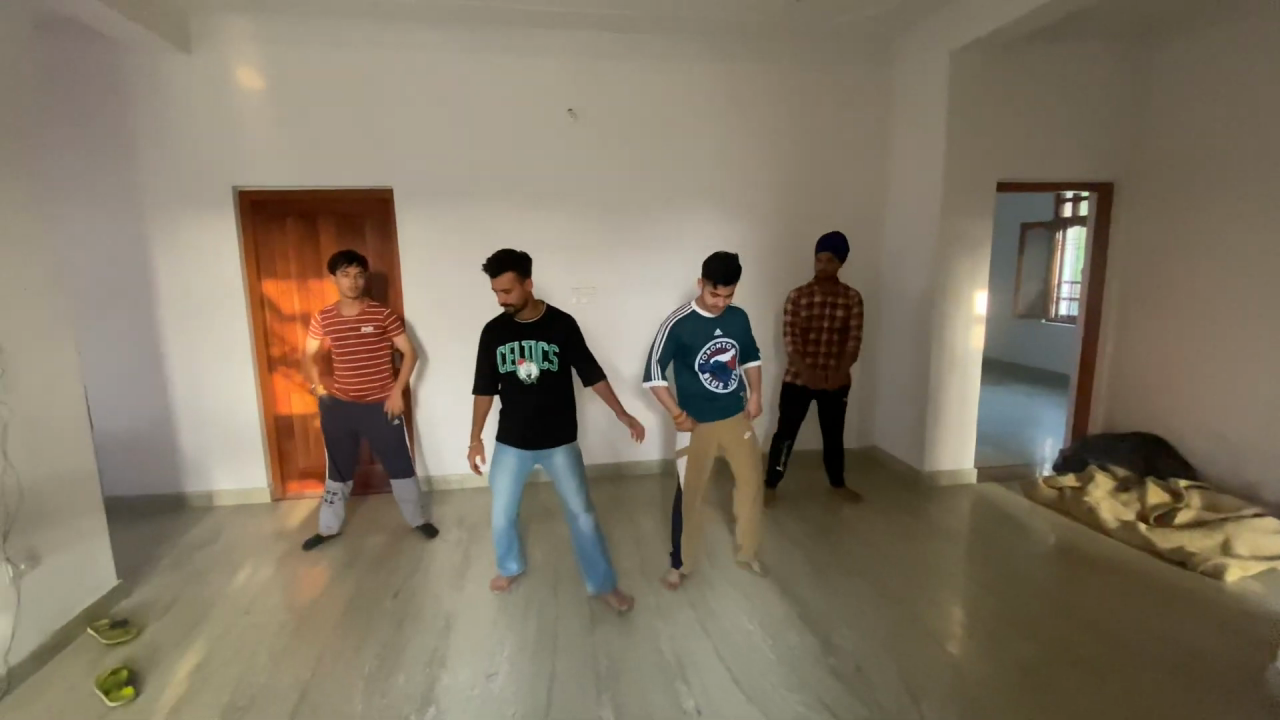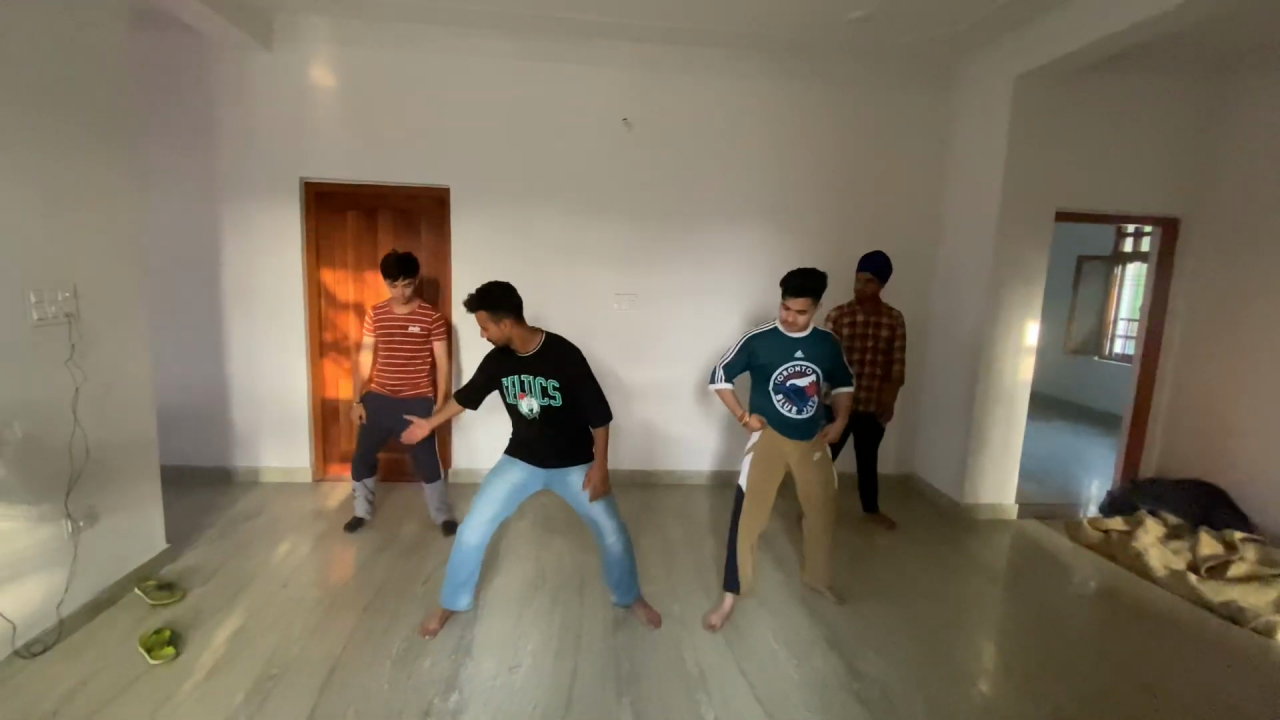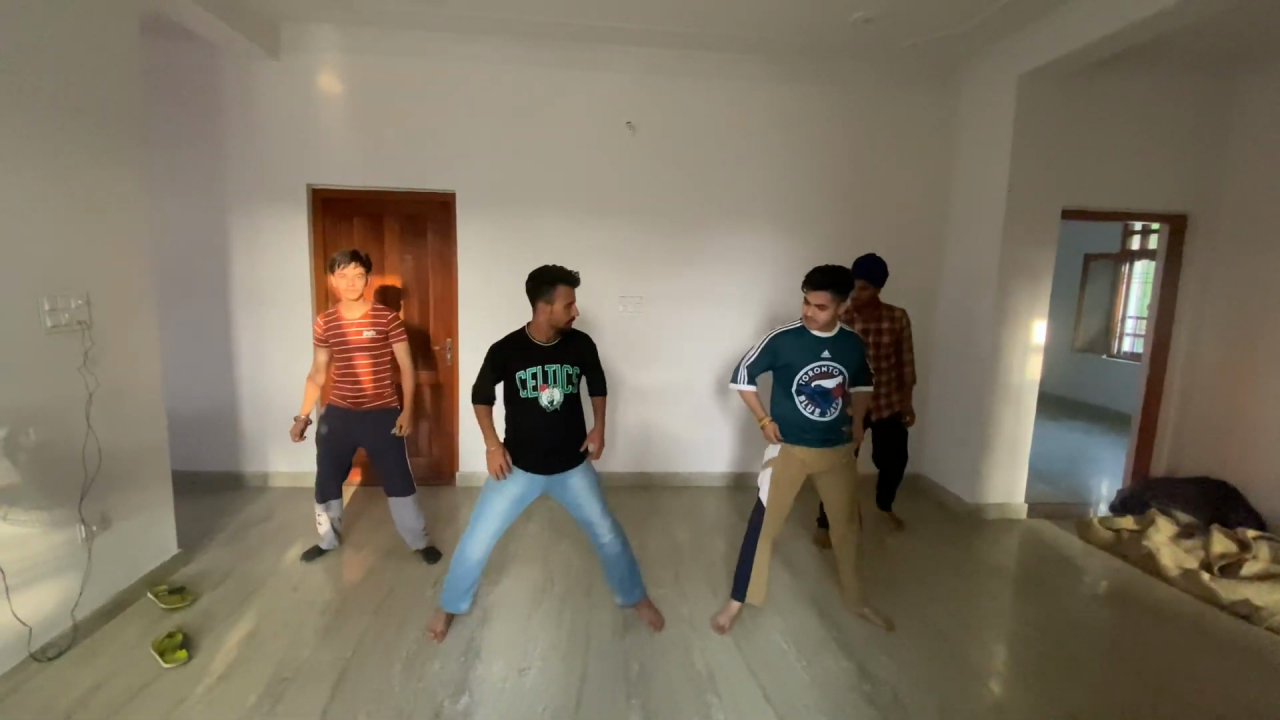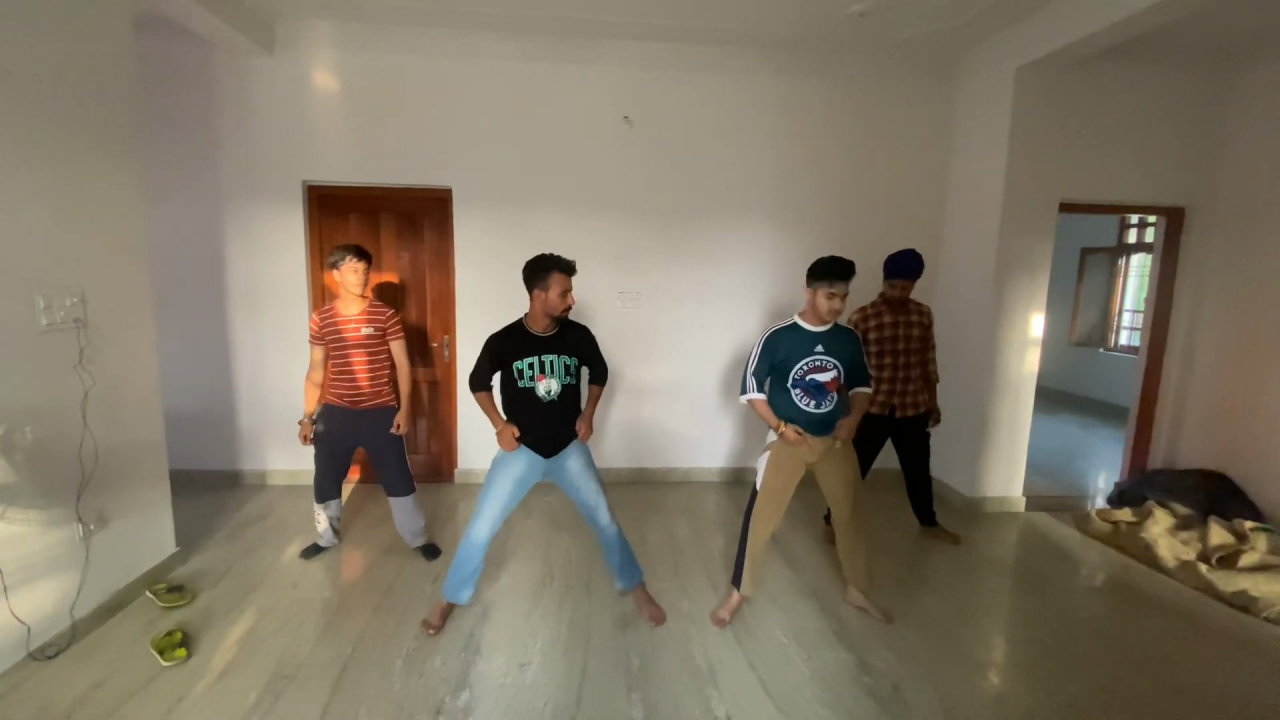
dt=1s
person 1, frame 1
left shoulder: (562, 325)
right shoulder: (493, 331)
left elbow: (591, 374)
right elbow: (484, 389)
left wrist: (622, 414)
right wrist: (475, 437)
left hip: (559, 441)
right hip: (511, 441)
left knee: (581, 513)
right knee: (501, 515)
left ankle: (604, 585)
right ankle: (510, 567)
person 1, frame 2
left shoulder: (564, 355)
right shoulder: (497, 360)
left elbow: (598, 414)
right elbow: (468, 395)
left wrist: (600, 466)
right wrist: (430, 424)
left hip: (572, 463)
right hip: (521, 460)
left knee: (611, 531)
right knee: (473, 529)
left ankle: (630, 598)
right ankle: (451, 604)
person 1, frame 3
left shoulder: (580, 345)
right shoulder: (505, 351)
left elbow: (597, 384)
right elbow: (481, 397)
left wrist: (599, 428)
right wrist: (492, 445)
left hip: (572, 464)
right hip: (518, 465)
left knee: (607, 534)
right knee: (477, 539)
left ankle: (635, 598)
right ankle: (451, 607)
person 1, frame 4
left shoulder: (579, 336)
right shoulder: (503, 341)
left elbow: (599, 372)
right elbow: (478, 382)
left wrist: (588, 414)
right wrist: (499, 424)
left hip: (569, 448)
right hip: (521, 449)
left knee: (603, 520)
right knee: (482, 527)
left ankle: (635, 588)
right ankle: (449, 600)
person 2, frame 1
left shoulder: (739, 318)
right shoulder: (677, 324)
left elbow: (751, 357)
right elbow: (654, 373)
left wrist: (755, 395)
right wrist: (677, 414)
left hip: (738, 417)
right hip: (697, 423)
left knee: (751, 482)
right knee: (690, 493)
left ankle: (747, 552)
right ankle: (680, 562)
person 2, frame 2
left shoulder: (827, 343)
right shoulder: (757, 340)
left elbow: (843, 384)
right elbow: (720, 377)
left wrist: (840, 420)
right wrist: (743, 416)
left hip: (813, 440)
right hip: (769, 437)
left knee: (821, 512)
right knee: (748, 513)
left ankle: (817, 578)
right ankle: (730, 597)
person 2, frame 3
left shoulder: (853, 344)
right shoulder: (782, 339)
left elbow: (863, 383)
right elbow: (742, 376)
left wrist: (858, 419)
right wrist: (765, 420)
left hip: (837, 449)
right hip: (788, 448)
left knee: (848, 523)
right knee: (764, 522)
left ankle: (856, 599)
right ankle: (737, 601)
person 2, frame 4
left shoulder: (848, 339)
right shoulder: (776, 337)
left elbow: (862, 384)
right elbow: (750, 387)
left wrist: (853, 418)
right wrist: (780, 426)
left hip: (835, 441)
right hip: (788, 441)
left knee: (849, 515)
right knee: (760, 516)
left ankle: (856, 590)
right ankle: (737, 593)
person 3, frame 1
left shoulder: (383, 314)
right shoulder: (323, 318)
left elbow: (410, 353)
right elbow: (308, 355)
left wrist: (397, 392)
right wrist: (317, 388)
left hip: (381, 405)
right hip: (341, 406)
left knee: (400, 466)
right knee: (338, 470)
left ankle: (417, 519)
right ankle: (328, 528)
person 3, frame 2
left shoulder: (431, 317)
right shoulder: (375, 314)
left elbow: (442, 362)
right elbow: (364, 357)
left wrist: (440, 403)
right wrist: (357, 399)
left hip: (417, 403)
right hip: (378, 400)
left knee: (427, 465)
right knee: (361, 461)
left ankle: (443, 516)
right ankle: (363, 512)
person 3, frame 3
left shoulder: (387, 318)
right shoulder: (324, 322)
left elbow: (406, 366)
right elbow: (318, 373)
left wrist: (407, 410)
right wrist: (303, 416)
left hip: (383, 414)
right hip: (338, 414)
left knee: (399, 481)
right knee: (327, 481)
left ankle: (420, 541)
right ankle: (328, 539)
person 3, frame 4
left shoulder: (385, 315)
right shoulder: (321, 319)
left elbow: (402, 364)
right elbow: (316, 371)
left wrist: (404, 408)
right wrist: (307, 417)
left hip: (380, 413)
right hip: (336, 413)
left knee: (398, 480)
right knee: (325, 480)
left ankle: (418, 538)
right ankle: (327, 537)
person 4, frame 1
left shoulder: (852, 298)
right shoulder: (797, 296)
left elbow: (854, 341)
right elbow: (791, 340)
left wrist: (840, 372)
right wrist: (806, 371)
left hip: (835, 380)
right hip: (797, 378)
left knee: (833, 434)
right knee: (785, 432)
left ankle: (838, 483)
right ankle: (770, 485)
person 4, frame 2
left shoulder: (894, 319)
right shoulder: (838, 315)
left elbow: (897, 364)
left wrist: (889, 400)
left hip: (873, 403)
left knee: (868, 458)
left ankle: (871, 509)
person 4, frame 3
left shoulder: (898, 318)
left elbow: (906, 362)
left wrist: (908, 402)
left hip: (889, 405)
left knee: (895, 462)
left ankle: (885, 505)
right ankle: (825, 524)
person 4, frame 4
left shoulder: (923, 314)
right shoulder: (862, 317)
left elbow: (928, 361)
left wrist: (933, 401)
left hip: (913, 407)
right hip: (872, 407)
left knee: (918, 467)
right knee: (854, 467)
left ankle: (929, 522)
right ankle: (835, 521)
